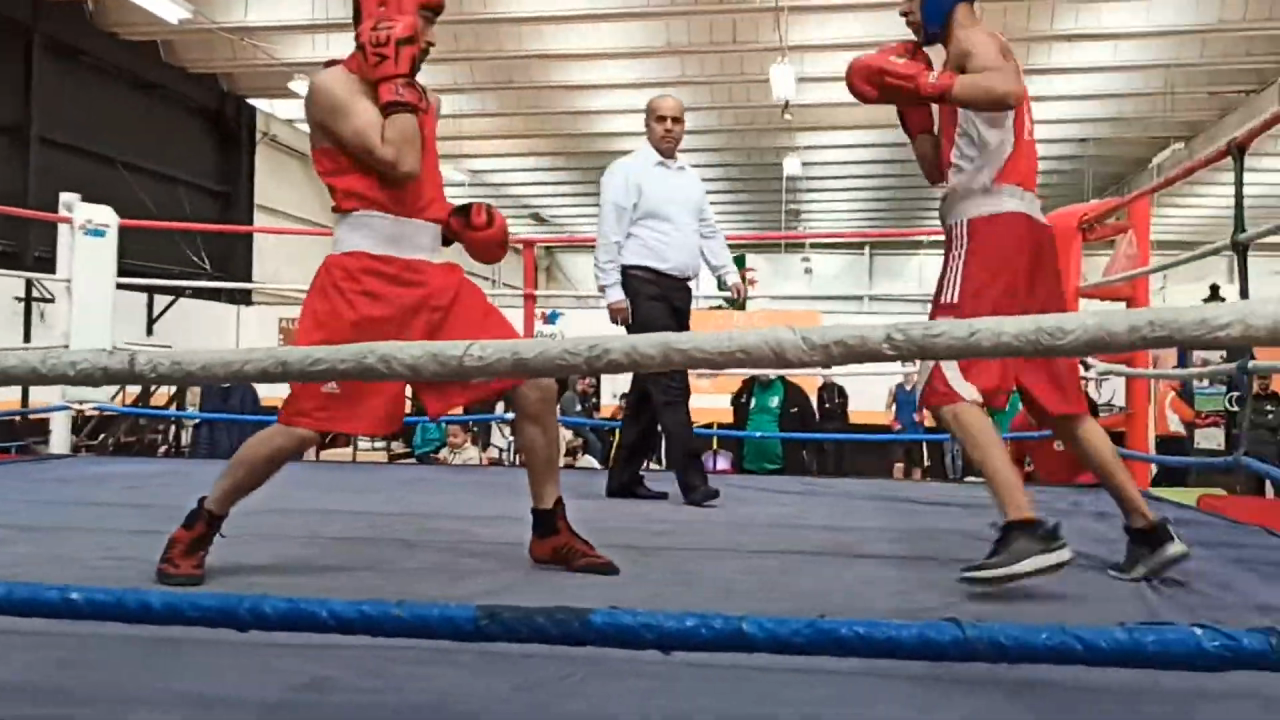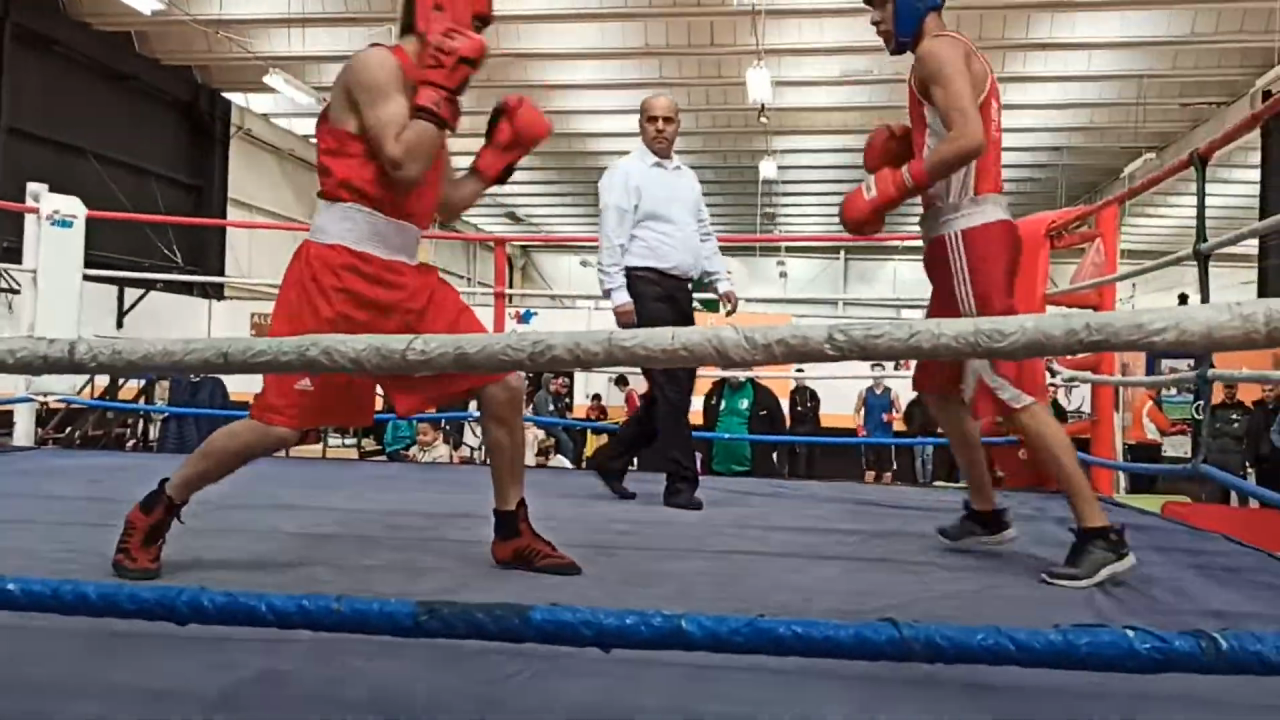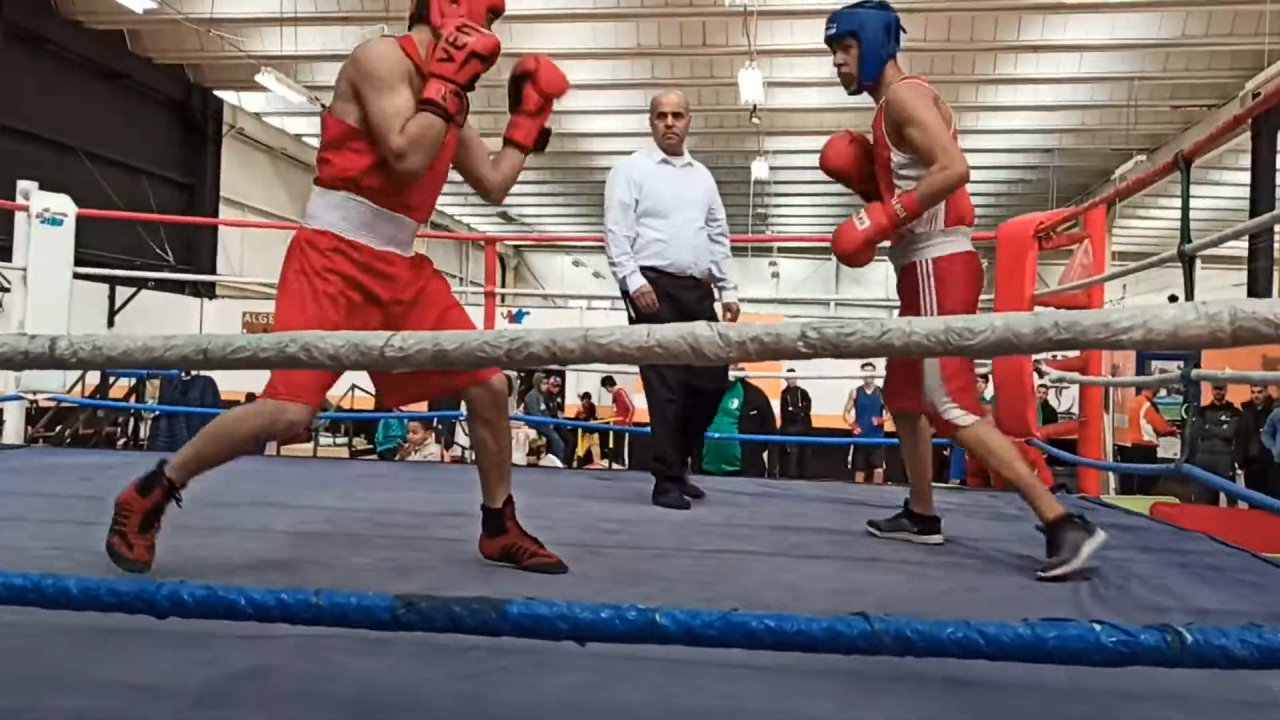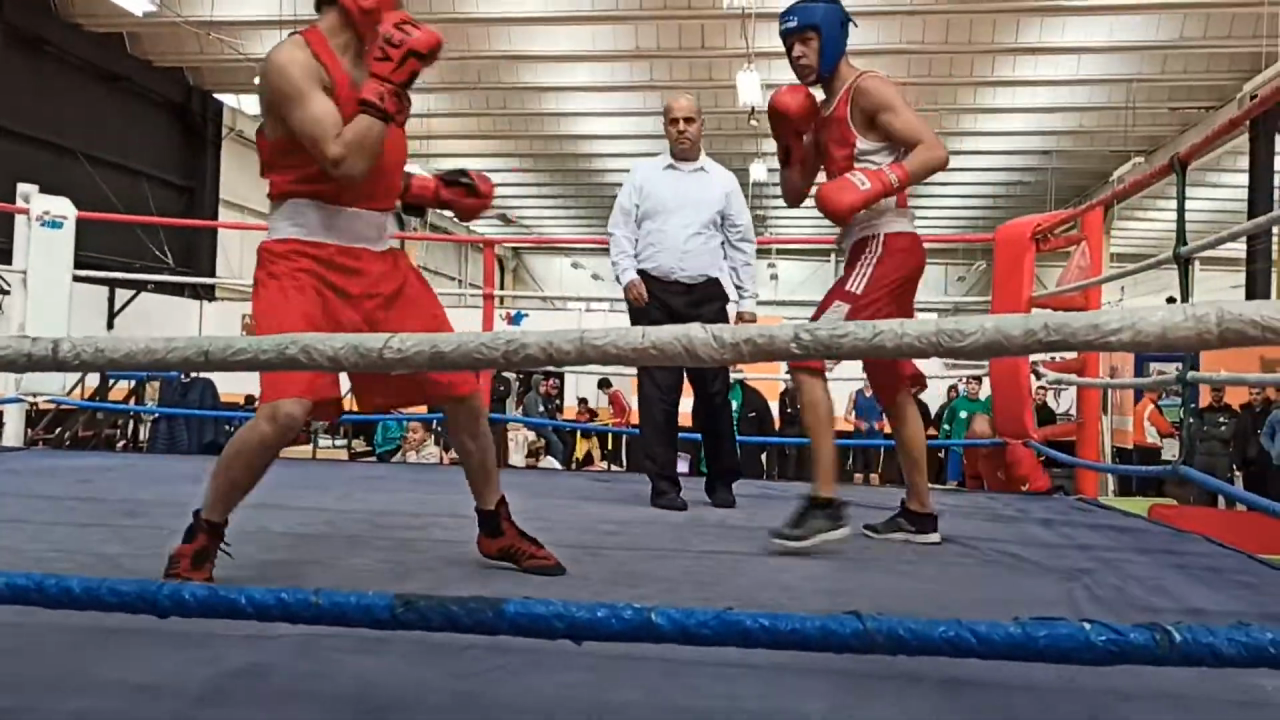
dt=0.2s
person 1, frame 1
left shoulder: (406, 96)
right shoulder: (335, 84)
right elbow: (403, 165)
left wrist: (458, 224)
right wrist: (396, 77)
left hip: (432, 278)
right hip: (364, 277)
left knee: (536, 387)
right knee: (303, 424)
left ankle: (551, 531)
right ankle: (197, 528)
person 1, frame 2
left shoulder: (436, 92)
right shoulder: (374, 69)
left elbow: (446, 204)
right elbow: (406, 166)
left wrist: (500, 150)
right wrist: (438, 84)
left hip: (406, 277)
right hip: (339, 267)
left knee: (503, 388)
right knee: (278, 423)
left ankle: (512, 533)
right ankle: (153, 513)
person 1, frame 3
left shoulder: (445, 84)
right shoulder: (382, 55)
left elbow: (498, 181)
right elbow: (407, 159)
left wrist: (533, 108)
right wrist: (449, 80)
left hip: (403, 267)
right hip: (331, 257)
left knee: (489, 387)
right knee: (288, 408)
left ankle: (501, 529)
right ankle: (150, 497)
person 1, frame 4
left shoulder: (374, 60)
right shoulder: (292, 59)
right elbow: (343, 163)
left wrist: (432, 189)
right wrist: (386, 78)
left hip: (380, 262)
right hip: (302, 260)
left knee: (464, 392)
right knee: (288, 409)
left ankle: (498, 527)
right ankle: (198, 541)
person 2, frame 1
right shoulder: (965, 60)
left elbow: (1002, 92)
right elbow: (940, 167)
left wrist: (910, 81)
right wrist: (915, 90)
left hip: (991, 230)
right hip: (1021, 230)
left knee: (947, 388)
right knee: (1056, 399)
left ankle: (1026, 529)
right ankle: (1149, 531)
person 2, frame 2
left shoulder: (938, 50)
right shoulder: (959, 58)
left elbow: (966, 135)
left wrist: (895, 182)
right wrist: (909, 152)
left hip: (972, 242)
right hip: (973, 237)
left knee: (1013, 391)
right knee: (939, 385)
left ankle: (1100, 534)
right ankle: (985, 510)
person 2, frame 3
left shoulder: (911, 99)
right shoulder: (893, 121)
left elbow: (949, 170)
left wrist: (881, 215)
right wrist: (866, 180)
left hip: (942, 269)
right hip: (931, 269)
left knee: (954, 411)
right knee: (904, 398)
left ankle: (1065, 523)
right ankle: (920, 513)
person 2, frame 4
left shoulder: (869, 88)
right shoulder: (824, 116)
left elbow: (937, 151)
right elbow: (792, 195)
left wrist: (870, 181)
right wrist: (790, 139)
left hip: (888, 248)
right hip: (867, 251)
left knee: (807, 363)
right knee: (893, 385)
left ankle: (824, 502)
right ankle: (918, 512)
person 3, frame 1
left shoulder: (691, 178)
right shoulder: (627, 171)
left elbow: (709, 233)
right elbow: (609, 236)
left wrist: (730, 273)
right wrist: (612, 290)
left hip: (678, 290)
right hip: (642, 286)
left knee: (652, 385)
right knee: (669, 380)
left ankle: (624, 476)
right ankle: (692, 476)
person 3, frame 2
left shoulder: (688, 177)
right shoulder: (624, 173)
left elbow: (704, 236)
right elbow: (612, 238)
left wrist: (722, 281)
right wrist: (618, 294)
left hip: (680, 289)
right hip: (645, 289)
left knee: (673, 387)
right knee: (672, 385)
left ankle: (613, 458)
right ankle: (680, 482)
person 3, frame 3
left shoulder: (702, 176)
right shoulder: (631, 170)
left elbow: (719, 236)
right elbow: (617, 232)
left wrist: (728, 290)
right wrist: (634, 280)
left hip: (698, 289)
right hip: (654, 288)
left knee: (712, 382)
right knee: (666, 387)
left ankle: (676, 459)
right ankle: (668, 481)
person 3, frame 4
left shoulder: (722, 180)
right shoulder: (642, 175)
left elbow: (742, 243)
right elbow: (621, 232)
left wrist: (747, 298)
right wrist: (627, 275)
left hip: (705, 296)
right hip: (654, 293)
left knee: (714, 389)
right knee: (659, 389)
left ankle: (722, 481)
right ankle: (664, 485)
